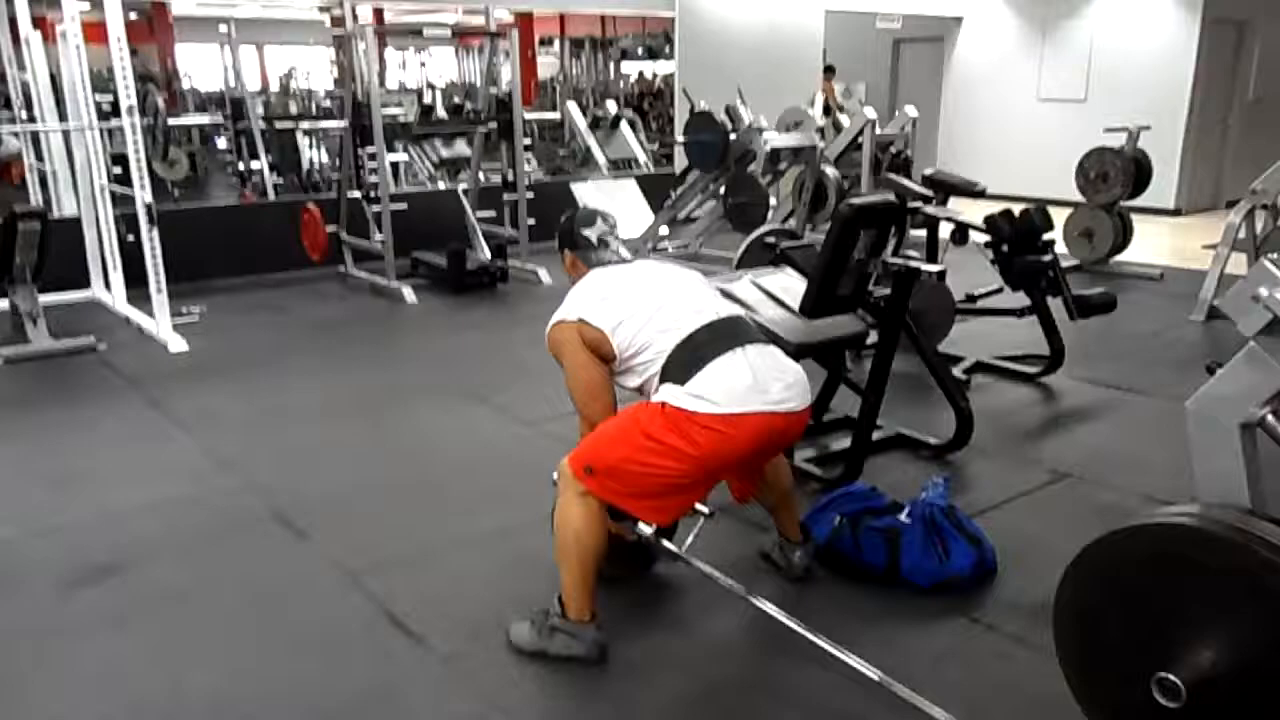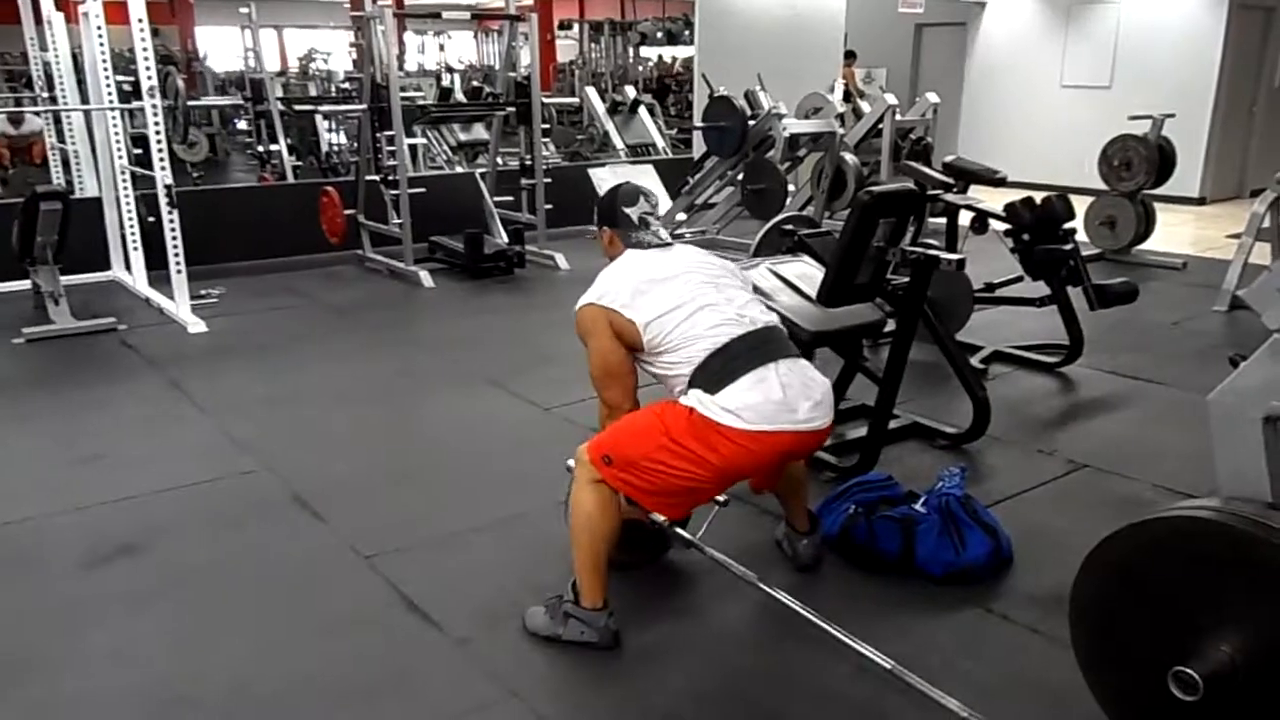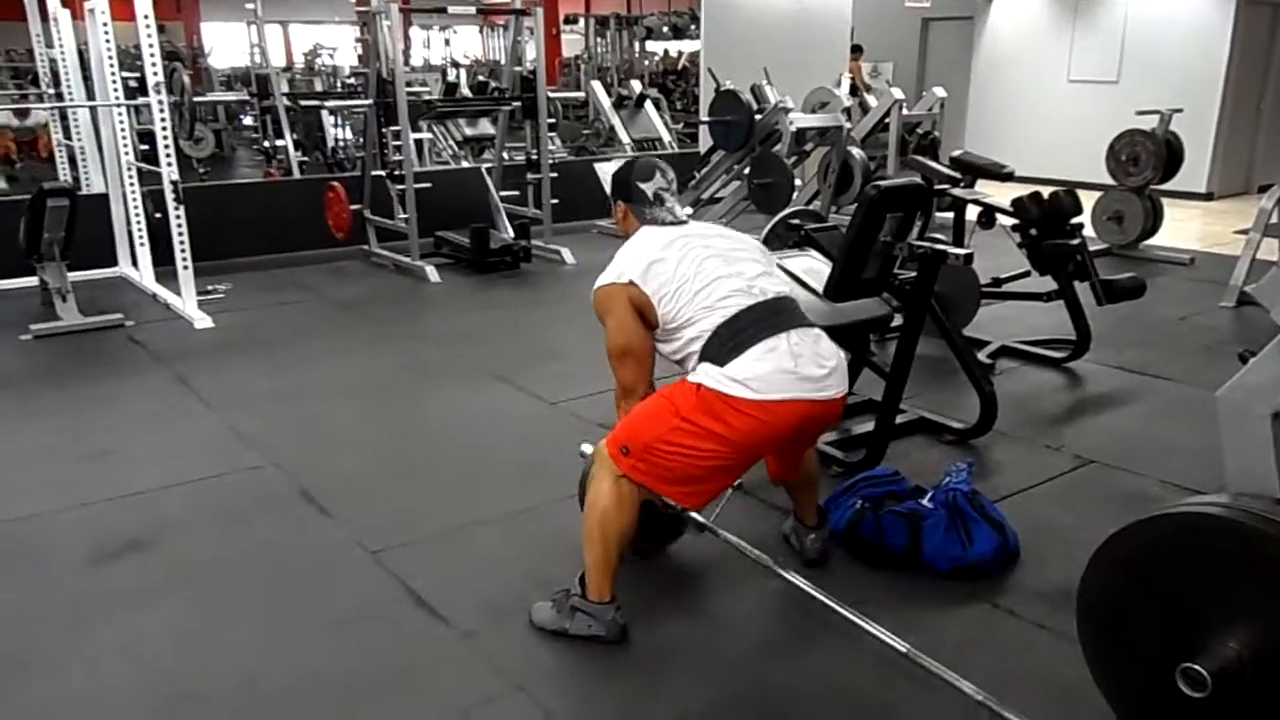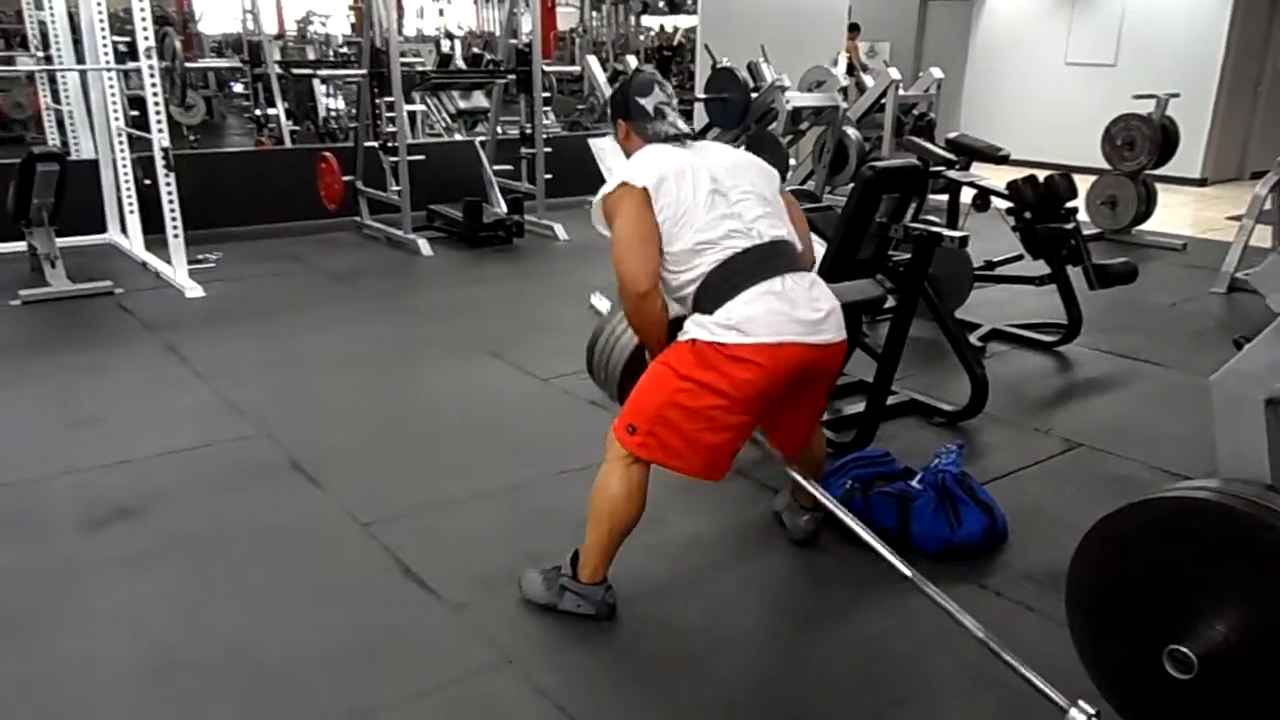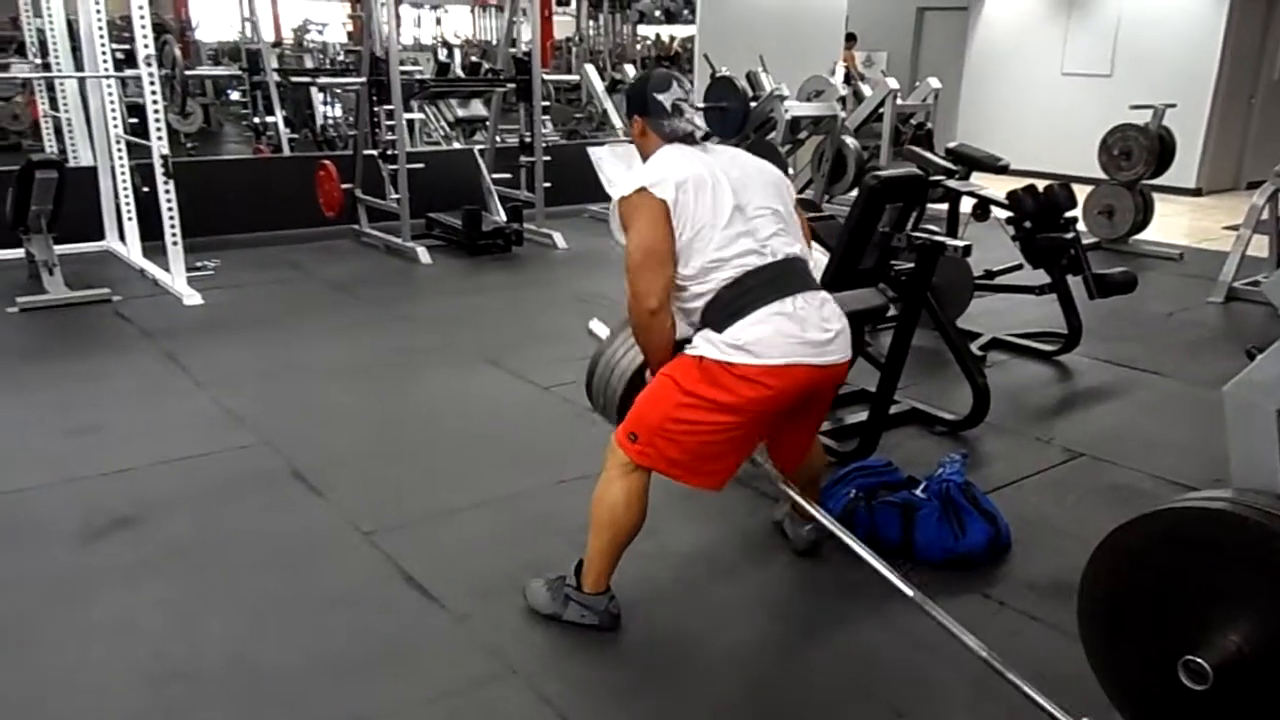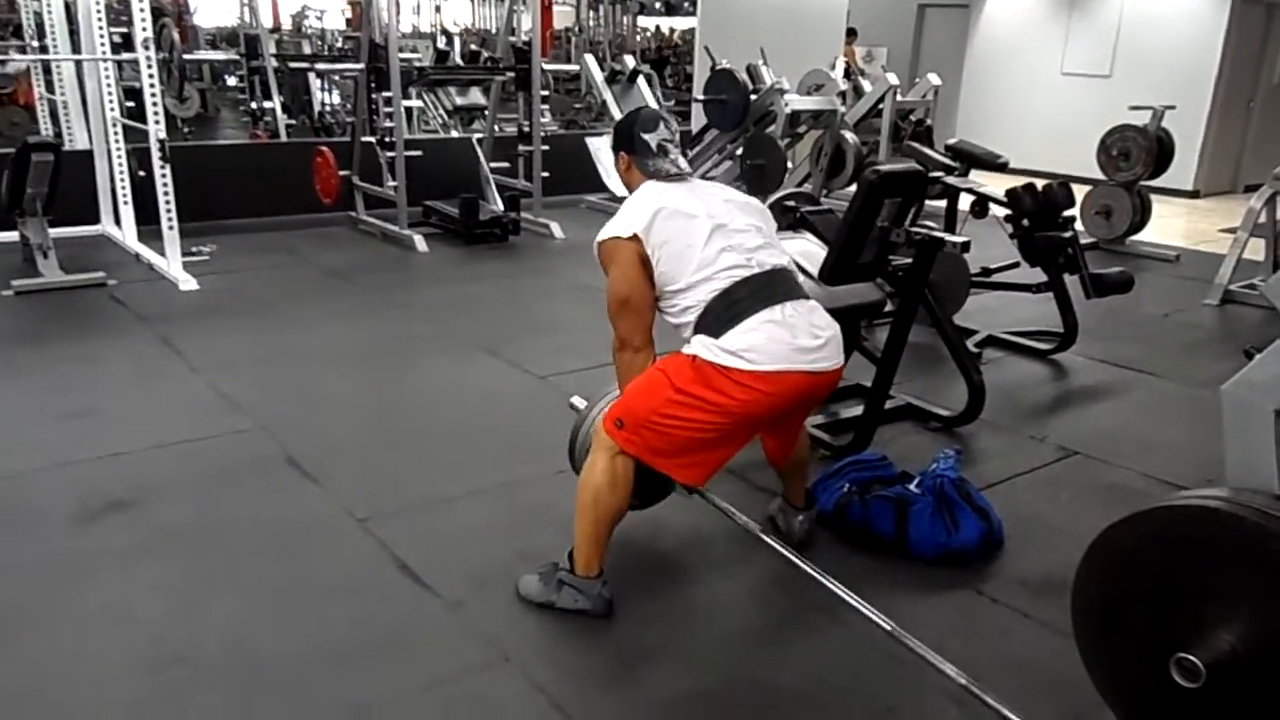
dt=0.5s
person 1, frame 1
left shoulder: (570, 320)
right shoulder: (672, 271)
left elbow: (600, 424)
left wrist: (612, 507)
left hip: (718, 409)
right hip: (790, 394)
left knee: (577, 478)
right knee: (757, 444)
left ankle: (575, 627)
right ankle: (793, 545)
person 1, frame 2
left shoulder: (601, 303)
right shoulder: (713, 262)
left elbow: (619, 408)
left wrist: (628, 494)
left hip: (742, 418)
right hip: (814, 407)
left knee: (592, 466)
left ankle: (587, 614)
right ankle: (802, 535)
person 1, frame 3
left shoulder: (620, 279)
right shoulder: (731, 238)
left elbow: (635, 390)
left wrist: (647, 469)
left hip: (751, 389)
right hip: (828, 377)
left knee: (613, 464)
left ankle: (594, 607)
right ankle: (809, 530)
person 1, frame 4
left shoulder: (629, 184)
right shoulder: (743, 159)
left elbow: (640, 289)
left wrist: (662, 353)
left hip: (742, 335)
right hip: (824, 324)
left knee: (628, 448)
right knee: (798, 424)
left ankle: (585, 585)
right ankle: (804, 510)
person 1, frame 5
left shoulder: (648, 188)
right shoulder: (760, 167)
left elbow: (650, 305)
left wrist: (664, 375)
left hip: (752, 351)
right hip: (829, 339)
left knee: (628, 455)
right knee: (795, 431)
left ankle: (589, 595)
right ankle: (804, 522)
person 1, frame 6
left shoulder: (624, 228)
right shoulder: (735, 197)
left elbow: (633, 346)
left wrist: (648, 425)
left hip: (747, 359)
right hip: (823, 350)
left knee: (612, 440)
right knee: (781, 415)
left ankle: (582, 581)
right ankle: (797, 512)
